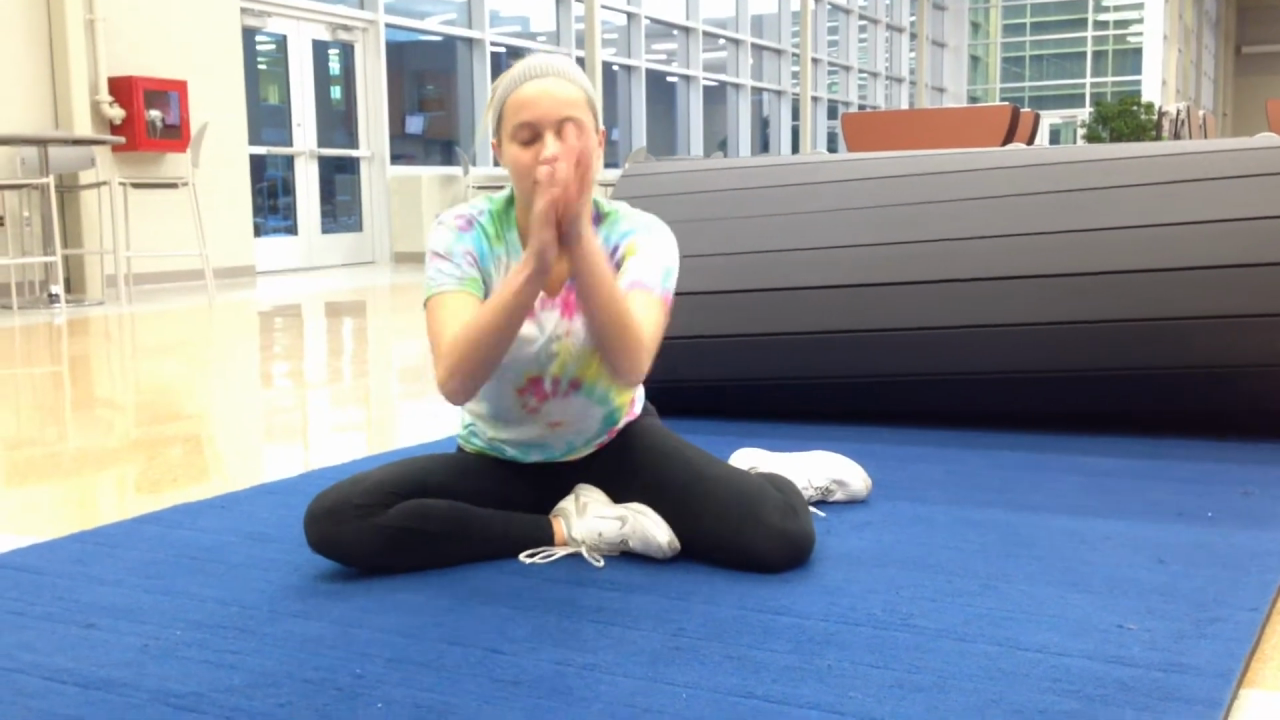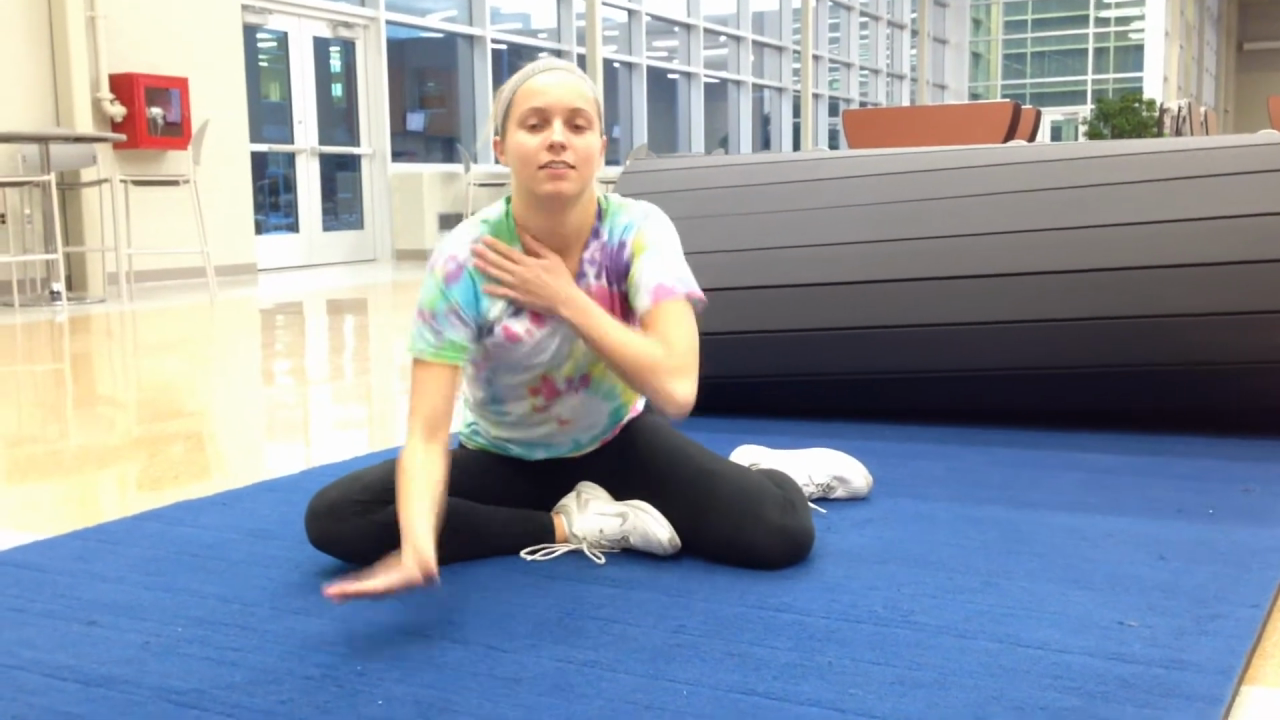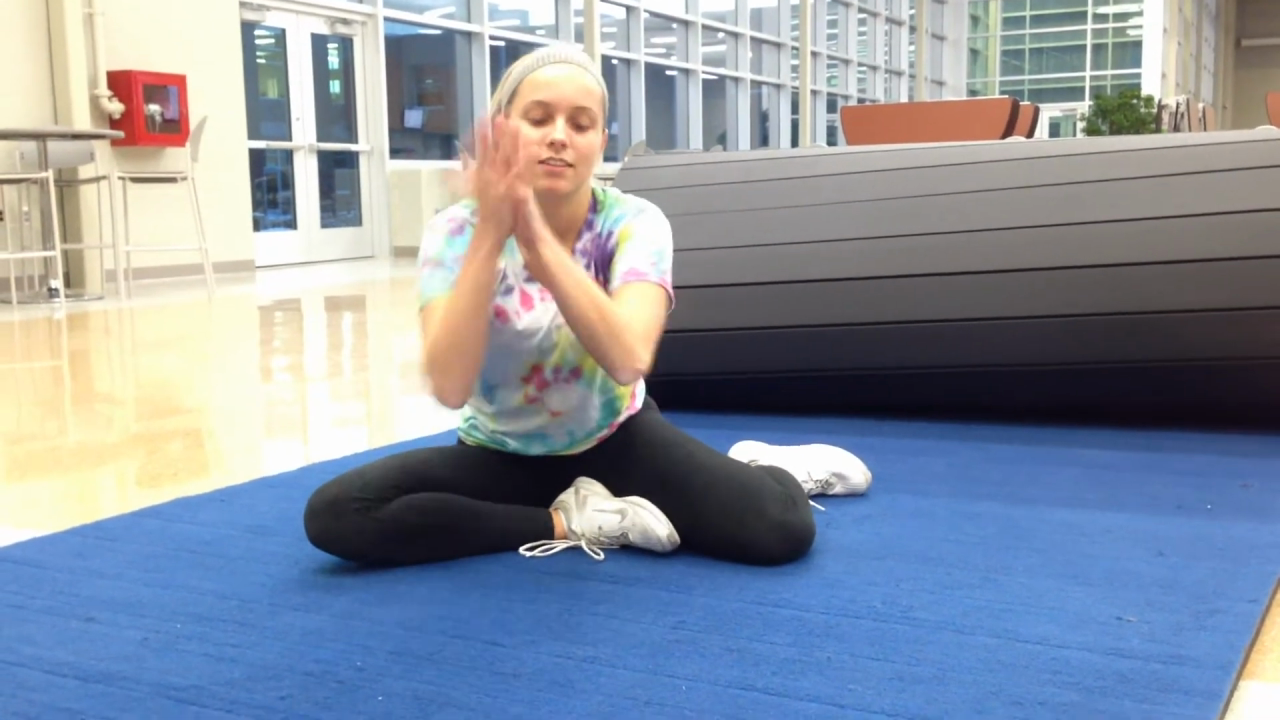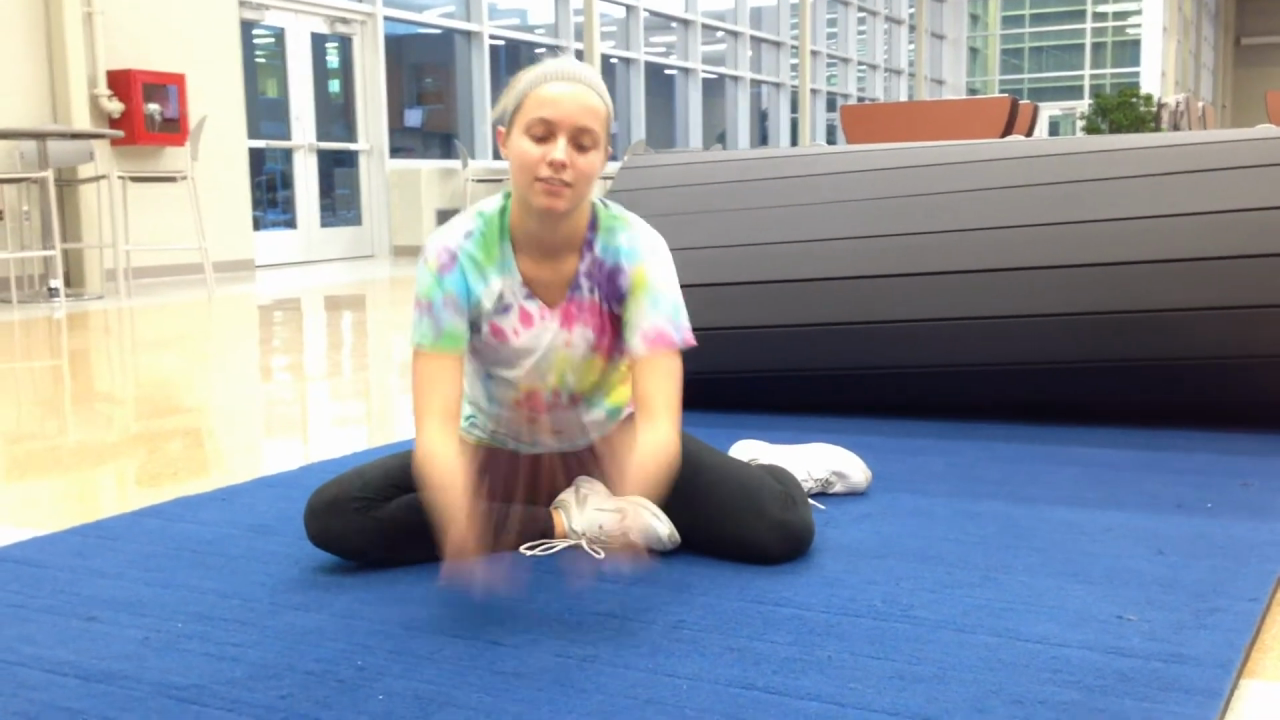
dt=0.2s
person 1, frame 1
left shoulder: (639, 236)
right shoulder: (465, 235)
left elbow: (631, 363)
right elbow: (456, 382)
left wrist: (578, 236)
right wrist: (539, 255)
left hip: (612, 447)
right hip: (497, 464)
left knee: (783, 533)
right knee: (330, 521)
right ankle: (571, 525)
person 1, frame 2
left shoulder: (641, 233)
right shoulder: (463, 261)
left elbow: (677, 391)
right elbow: (426, 436)
left wrist: (564, 301)
right wrist: (417, 551)
left hip: (616, 445)
right hip: (499, 459)
left knee: (783, 533)
right knee: (332, 520)
right ankle: (574, 528)
person 1, frame 3
left shoulder: (635, 224)
right shoulder: (455, 233)
left elbow: (628, 359)
right elbow: (449, 387)
left wrist: (538, 229)
right wrist: (492, 234)
left hip: (614, 438)
right hip: (498, 455)
left knee: (782, 528)
right knee: (333, 516)
left ankle: (761, 464)
right ankle: (568, 524)
person 1, frame 4
left shoulder: (636, 252)
right shoulder: (457, 253)
left elbow: (657, 416)
right elbow: (436, 424)
left wrist: (623, 479)
right wrist: (463, 521)
left hip: (609, 447)
right hip: (499, 455)
left knee: (782, 525)
right knee: (332, 516)
right ankle: (569, 519)
